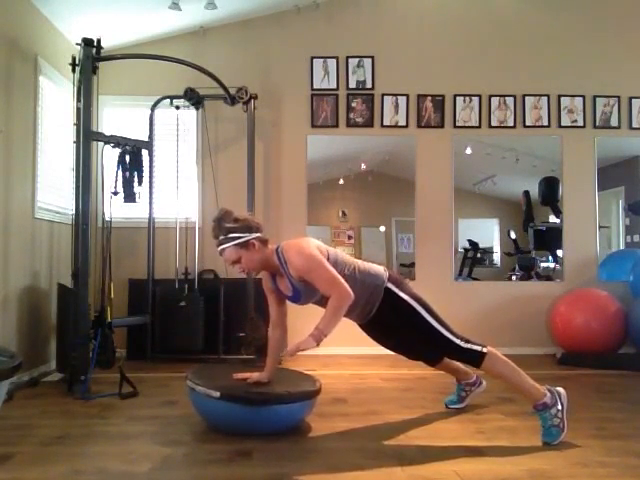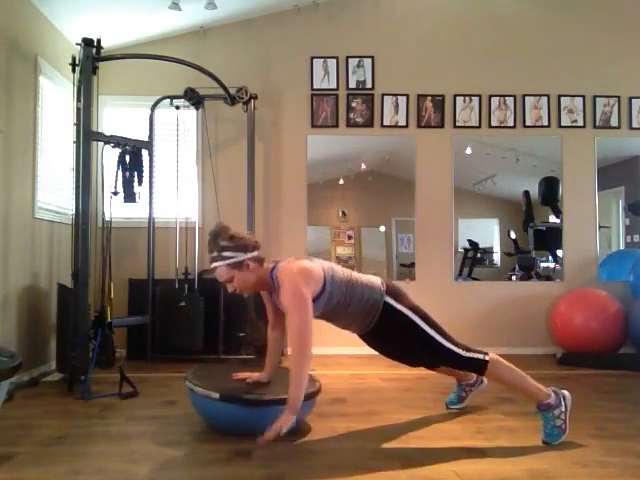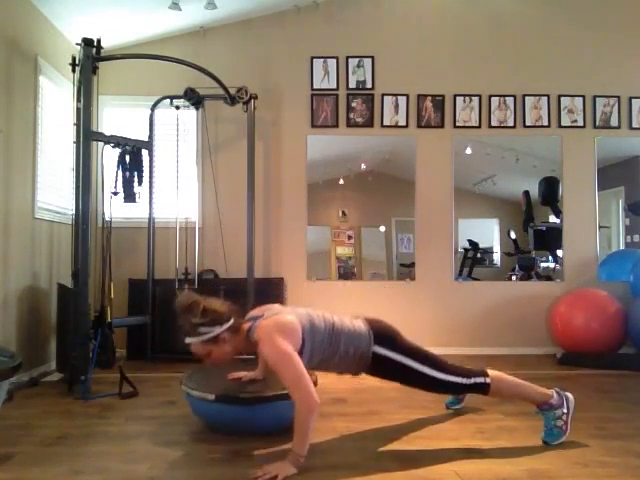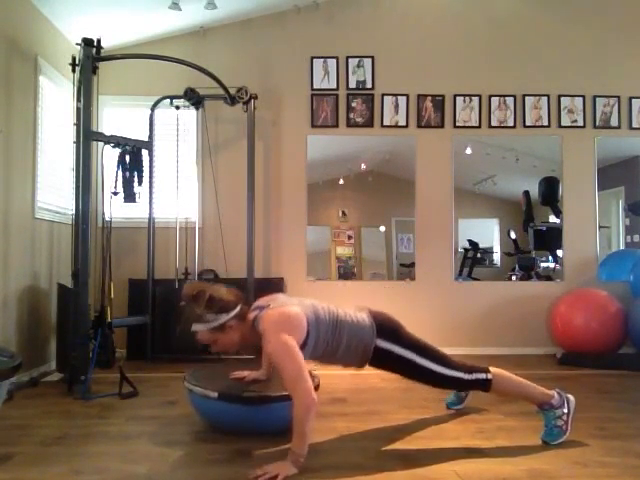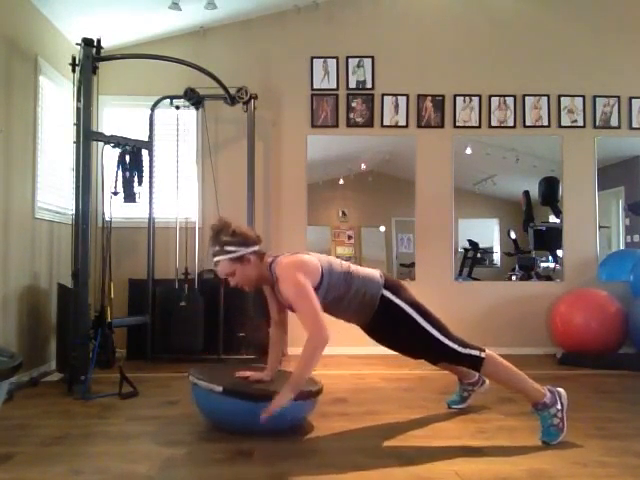
dt=0.4s
person 1, frame 1
left shoulder: (297, 254)
right shoulder: (270, 277)
left elbow: (343, 294)
right elbow: (277, 326)
left wrist: (315, 338)
right wrist: (266, 373)
left hip: (386, 295)
right hip: (368, 314)
left knee: (457, 346)
right knee: (424, 353)
left ankle: (546, 399)
right ankle: (468, 382)
person 1, frame 2
left shoulder: (290, 281)
right shoulder: (266, 283)
left elbow: (302, 349)
right elbow: (277, 328)
left wrist: (290, 413)
right wrist: (265, 373)
left hip: (385, 307)
right hip: (367, 323)
left knee: (459, 355)
right knee: (424, 359)
left ankle: (550, 400)
right ankle: (467, 383)
person 1, frame 3
left shoulder: (268, 338)
right shoulder: (252, 319)
left elbow: (308, 402)
right wrist: (258, 372)
left hip: (373, 347)
right hip: (360, 337)
left knee: (454, 380)
right knee: (437, 373)
left ankle: (552, 400)
right ankle: (461, 384)
person 1, frame 4
left shoulder: (272, 332)
right shoulder: (257, 310)
left elbow: (306, 400)
right wrist: (262, 372)
left hip: (377, 340)
right hip: (364, 330)
left knee: (459, 375)
left ankle: (553, 400)
right ankle: (463, 387)
person 1, frame 5
left shoulder: (288, 273)
right shoulder: (269, 275)
left elbow: (319, 336)
right elbow: (278, 325)
left wrist: (290, 390)
right wrist: (268, 372)
left hip: (385, 301)
right hip: (368, 312)
left knee: (457, 351)
right knee: (430, 353)
left ankle: (547, 400)
right ankle: (471, 383)
